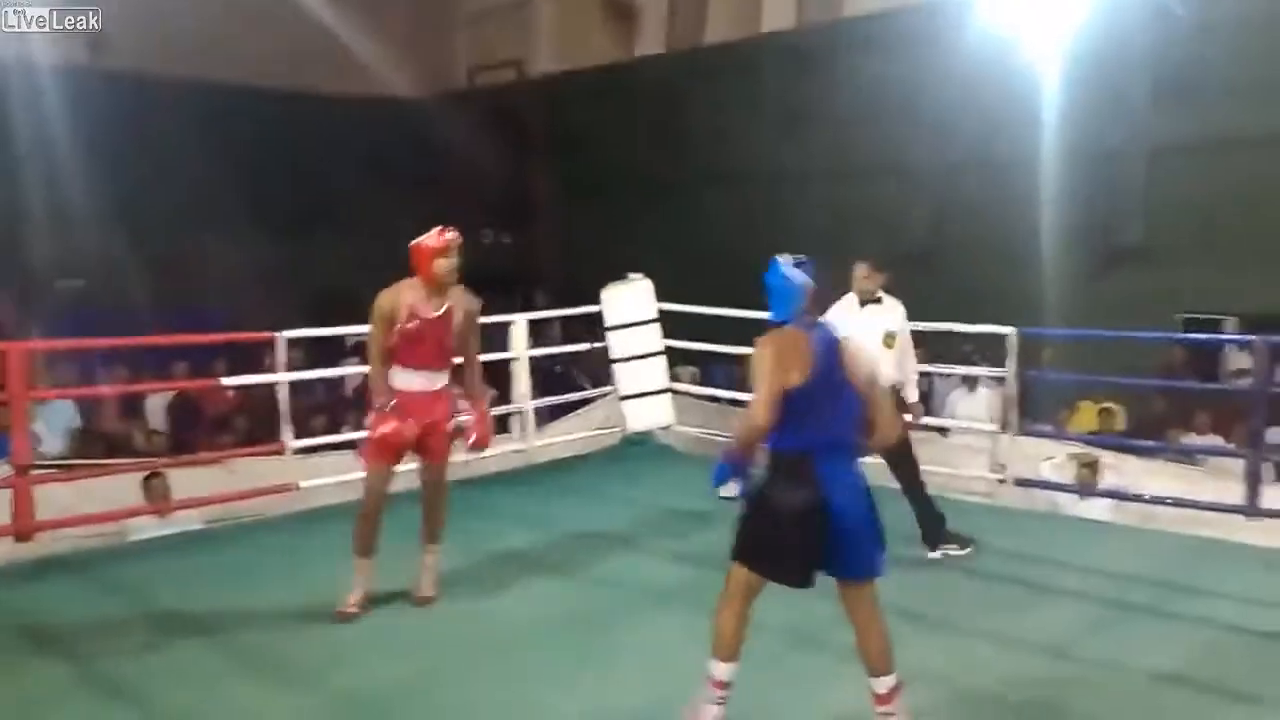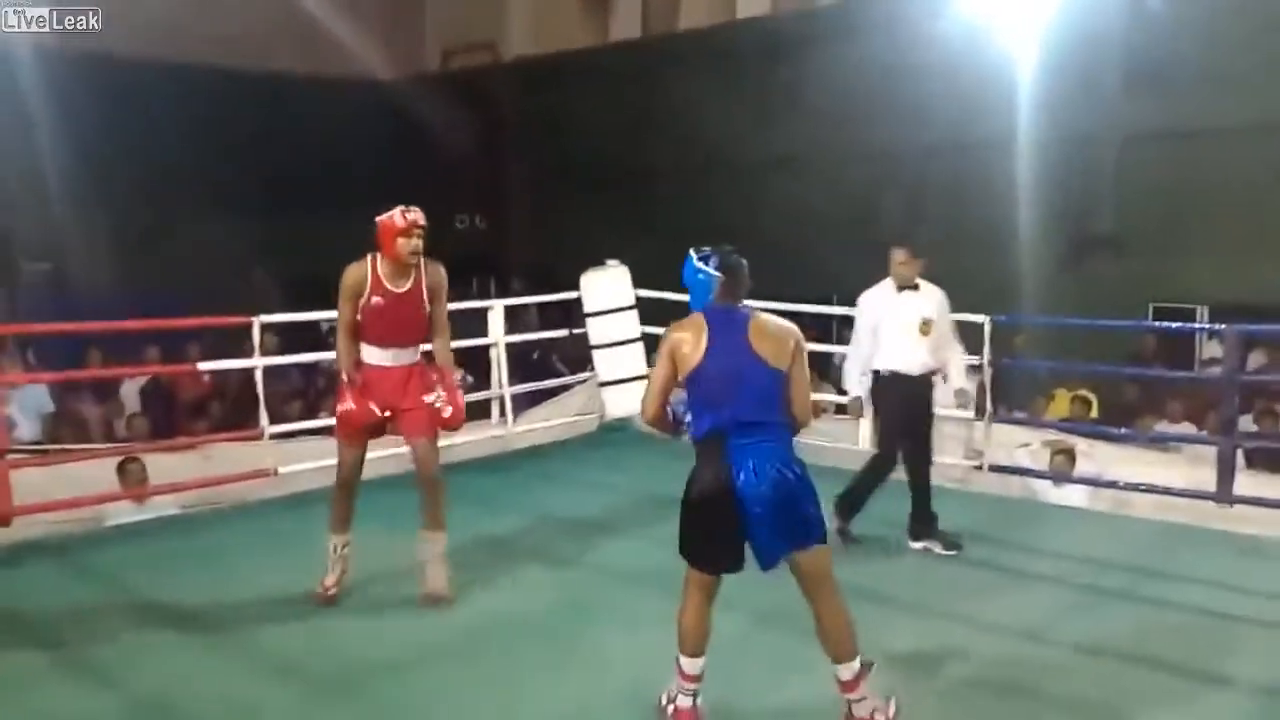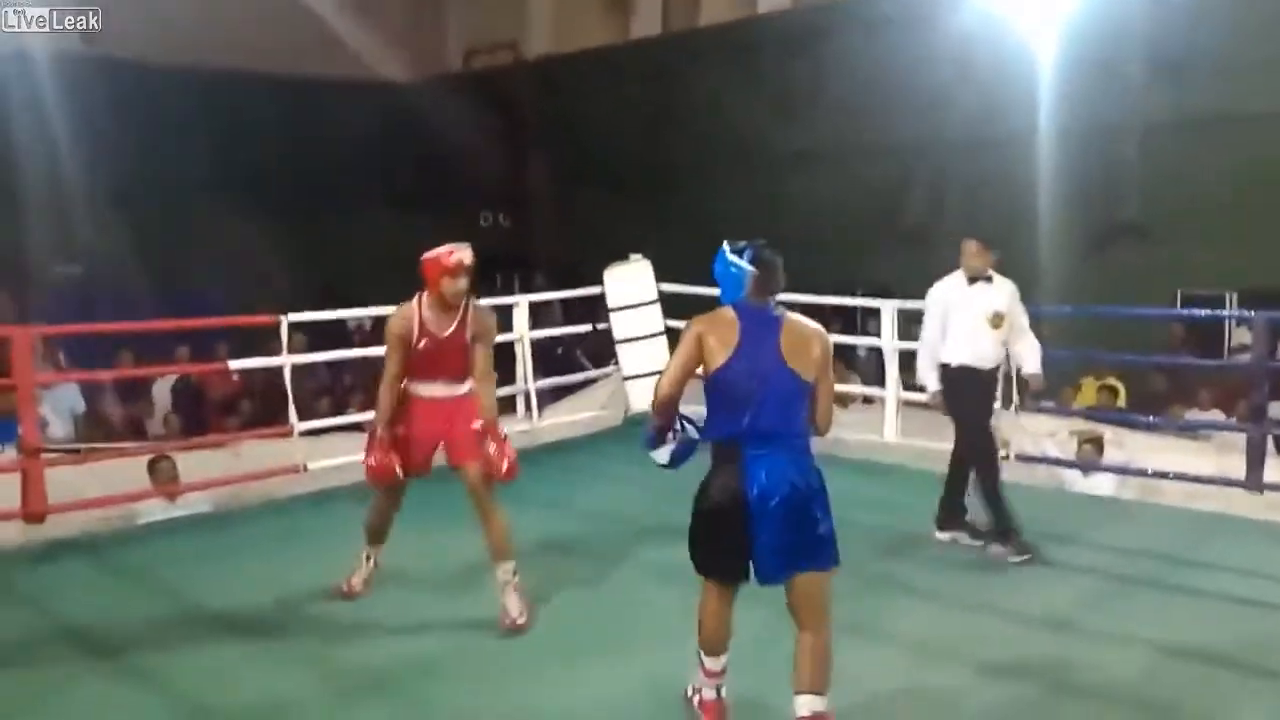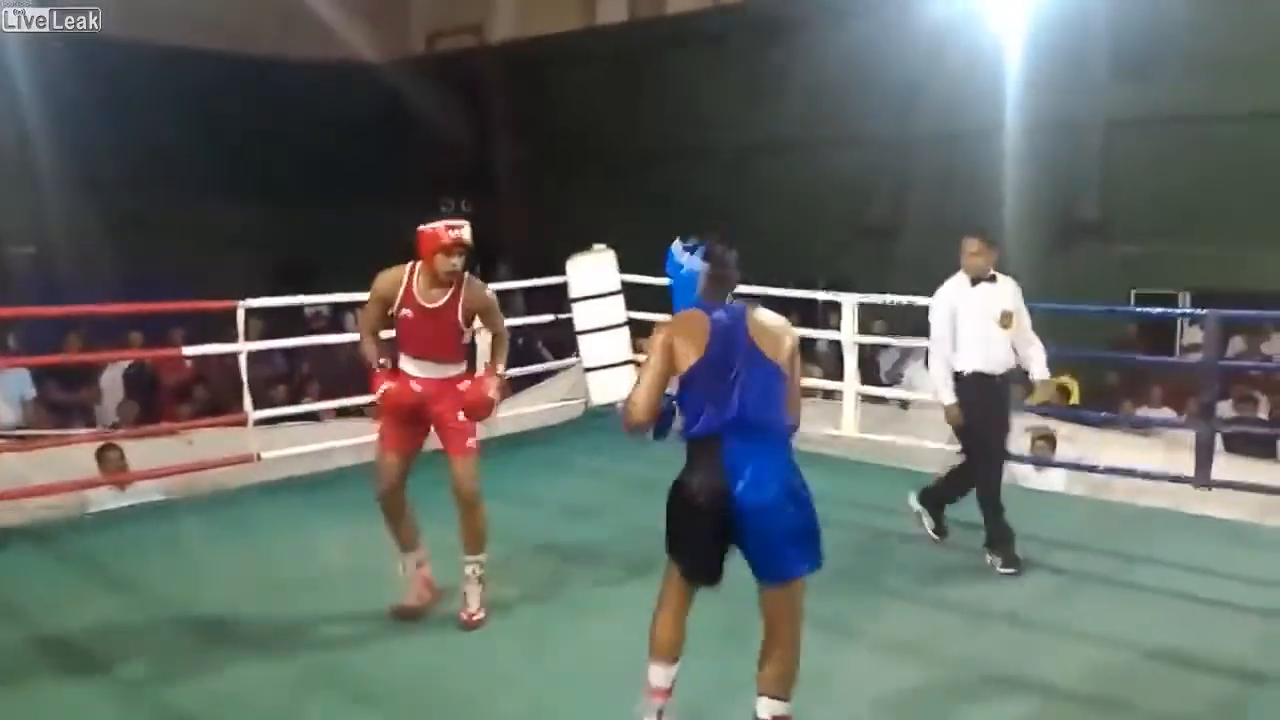
dt=0.3s
person 1, frame 1
left shoulder: (776, 345)
right shoulder: (853, 353)
left elbow: (760, 420)
right elbow: (887, 431)
left wrist: (737, 459)
left hip: (790, 487)
right hip: (846, 486)
left knee: (736, 596)
right knee: (863, 606)
person 1, frame 2
left shoulder: (681, 335)
right shoulder: (783, 331)
left elbow: (652, 412)
right elbow: (802, 414)
left hip: (714, 472)
right hip: (775, 467)
left knee: (699, 590)
right knee: (821, 587)
person 1, frame 3
left shoulder: (709, 327)
right shoulder: (812, 335)
left elbow: (665, 395)
right elbow: (821, 422)
left wrist: (662, 426)
left hip: (730, 479)
right hip: (792, 478)
left knee: (718, 591)
right knee: (813, 618)
person 1, frame 4
left shoulder: (675, 331)
right shoulder: (777, 328)
left elbow: (639, 415)
right elbow: (790, 415)
left hip: (707, 478)
right hip: (772, 475)
left knee: (677, 591)
right knee: (784, 620)
person 2, frame 1
left shoulder: (465, 305)
right shoulder: (392, 300)
left elbow: (470, 361)
right elbow: (377, 357)
left wrist: (480, 406)
right wrist: (383, 407)
left hip: (438, 403)
right hip: (395, 401)
left knee: (434, 491)
right knee: (374, 496)
left ankle: (428, 569)
right ankle: (361, 582)
person 2, frame 2
left shoulder: (434, 275)
right shoulder: (357, 275)
left elbow: (440, 334)
right elbow: (345, 333)
left wrist: (449, 382)
right wrist: (348, 383)
left hip: (412, 377)
right hip: (366, 377)
left knee: (429, 471)
right knee: (347, 474)
left ankle: (435, 558)
right ankle: (337, 560)
person 2, frame 3
left shoulder: (479, 318)
right shoulder: (404, 319)
left elbow: (485, 379)
right elbow: (391, 378)
left wrist: (495, 433)
right wrist: (381, 434)
left hip: (461, 406)
right hip: (415, 408)
left knee: (484, 495)
right knee: (385, 497)
left ankle: (509, 588)
right ankle: (368, 563)
person 2, frame 4
left shoulder: (474, 293)
right shoulder: (391, 283)
left elbow: (500, 335)
right elbow: (367, 331)
left wrist: (494, 376)
right wrist: (380, 374)
left hip: (454, 390)
right hip: (406, 387)
left knee: (467, 491)
right knee: (388, 489)
left ankle: (473, 581)
right ankle: (419, 573)
person 3, frame 1
left shoulder: (895, 310)
right shoulder: (838, 315)
left elbow: (906, 356)
left wrist: (911, 395)
left knee: (906, 467)
left ankle: (935, 536)
person 3, frame 2
left shoulder: (935, 297)
right shoulder: (873, 299)
left elbow: (948, 344)
right elbow: (860, 347)
left wrist: (958, 382)
right wrist: (855, 391)
left hip: (920, 384)
right hip: (888, 383)
left knee: (920, 459)
right knee: (887, 455)
left ankle: (923, 530)
right ankle: (844, 509)
person 3, frame 3
left shoulder: (1007, 290)
right shoulder: (944, 291)
left elbow: (1021, 335)
right elbow: (929, 341)
left wrist: (1031, 369)
right wrist: (933, 386)
left hip: (987, 377)
right hip: (957, 377)
left knee: (968, 449)
right knee: (983, 451)
left ankle: (951, 519)
right ankle: (1003, 533)
person 3, frame 4
left shoulder: (1009, 289)
right shoulder: (949, 294)
left elbow: (1025, 336)
right elbow: (939, 351)
left wrist: (1040, 373)
right wrist: (948, 399)
left hip: (1000, 382)
right hip: (969, 385)
left knee: (981, 458)
right knee: (988, 462)
left ankle: (929, 500)
right ankle: (999, 543)
